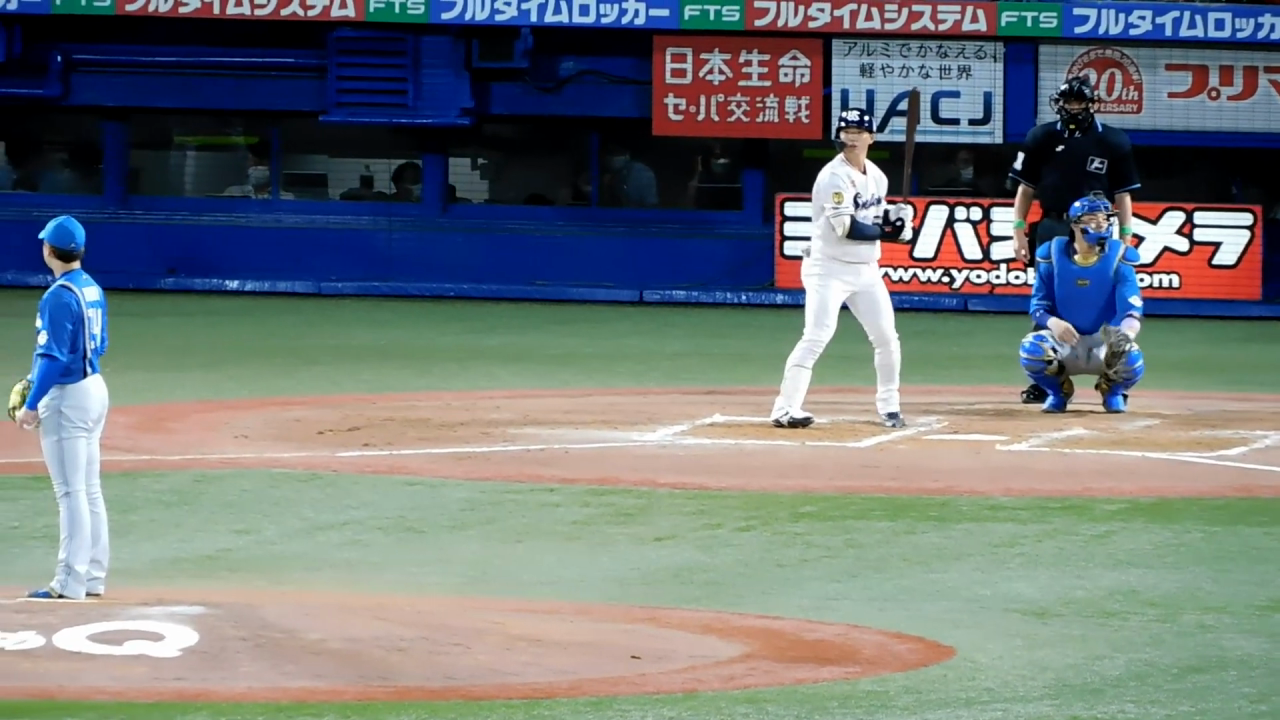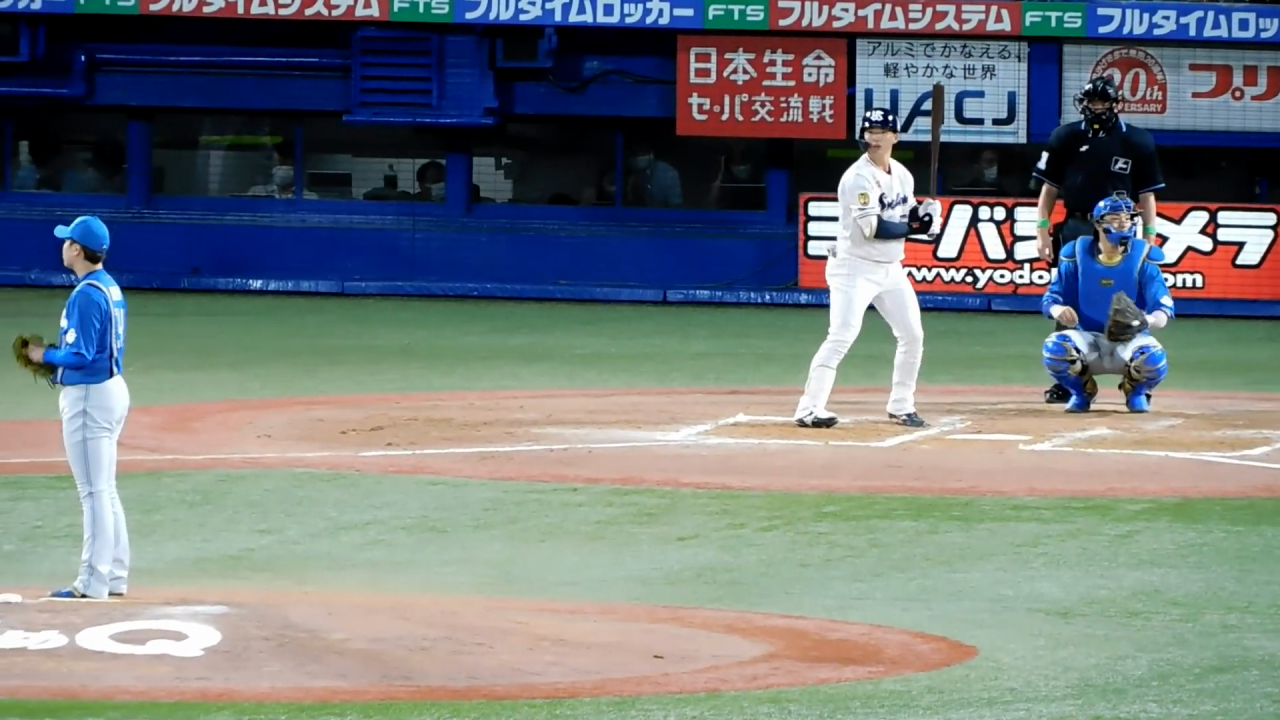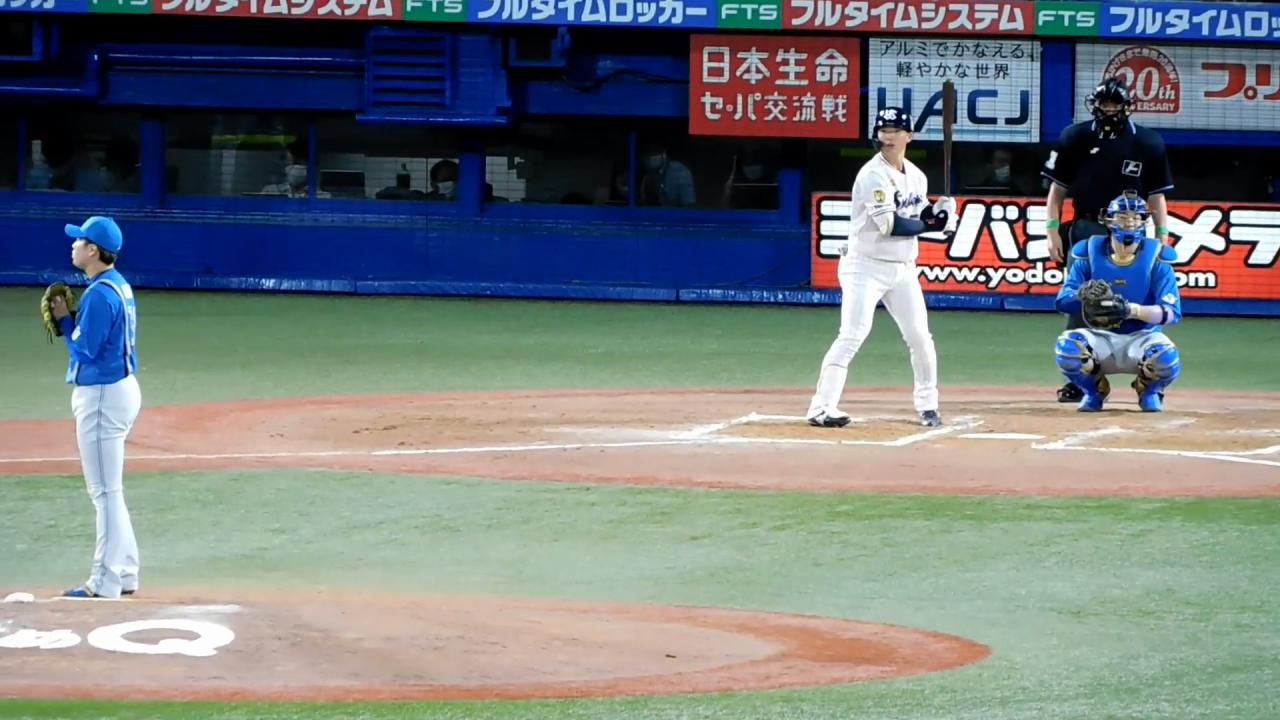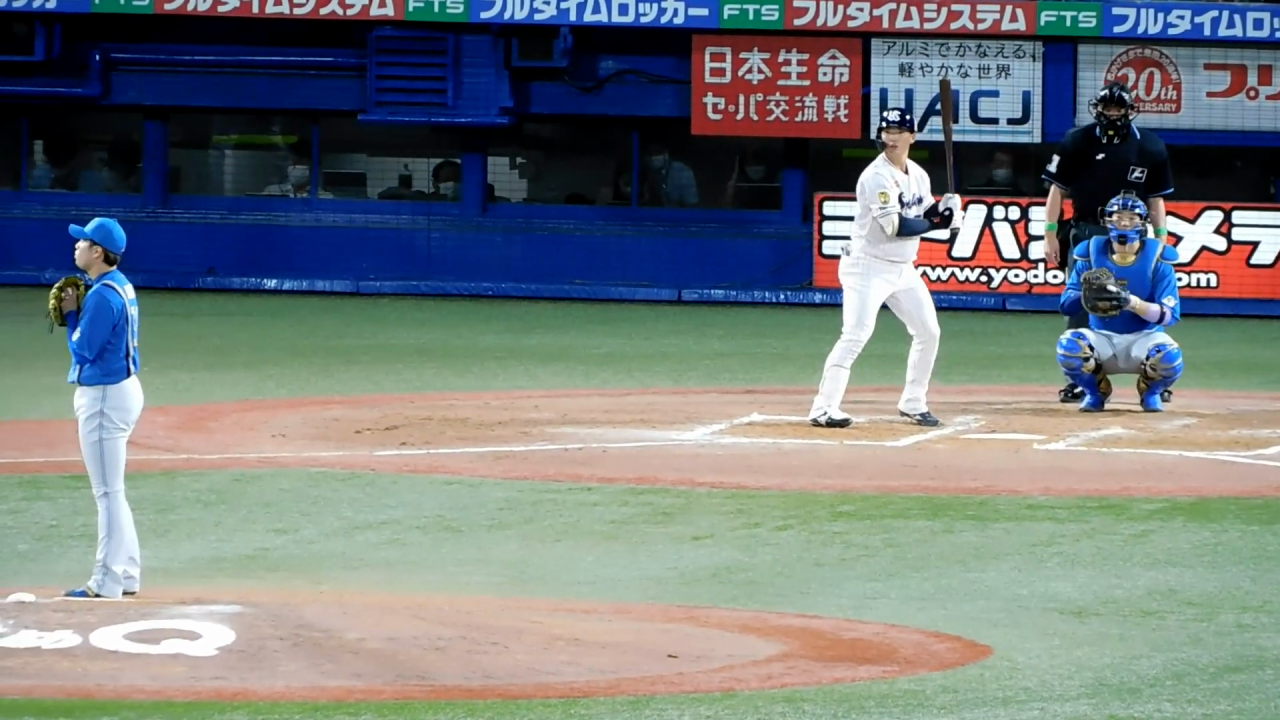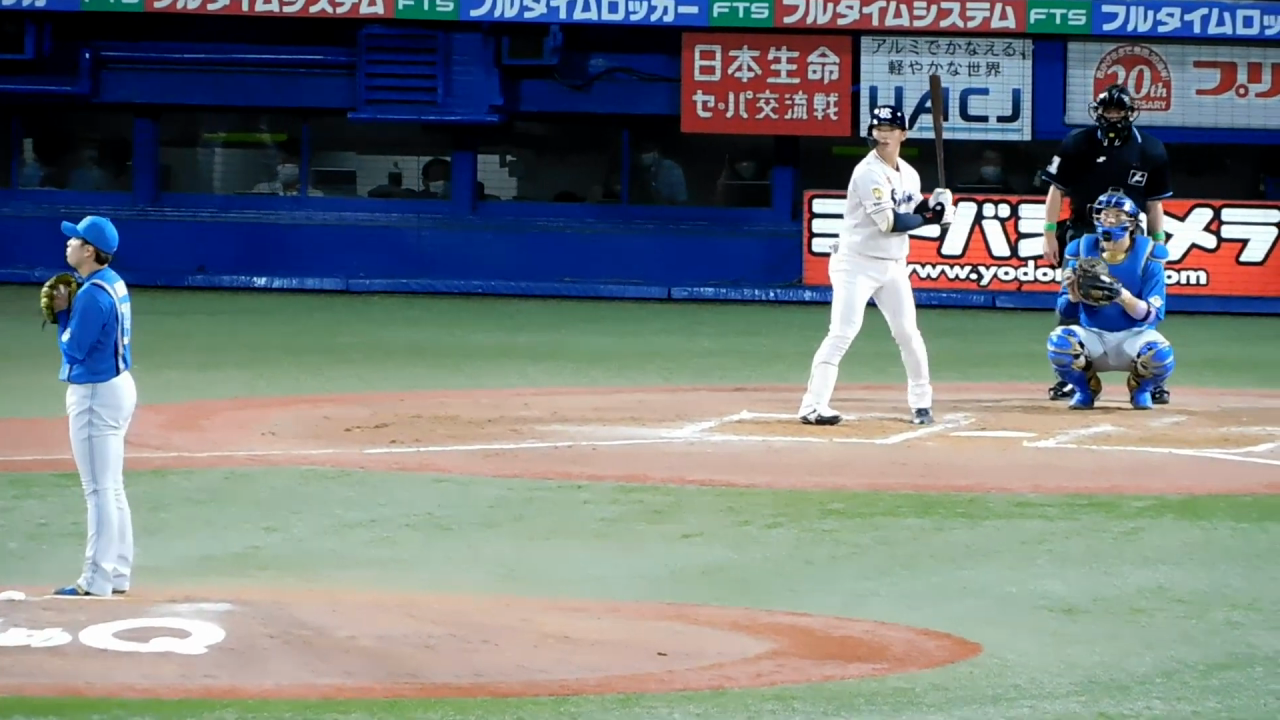
dt=0.2s
person 1, frame 1
left shoulder: (58, 296)
right shoulder: (93, 289)
left elbow: (53, 358)
left wrist: (31, 405)
left hip: (67, 397)
right hip: (94, 388)
left knee: (71, 492)
right knee: (90, 490)
left ankle: (71, 583)
right ankle: (92, 576)
person 1, frame 2
left shoulder: (85, 295)
right shoulder: (110, 288)
left elbow: (78, 356)
left wrist: (43, 355)
right wrist: (55, 352)
left hip: (89, 397)
right hip: (112, 390)
left knee: (93, 492)
right knee: (106, 491)
left ankle: (93, 583)
right ankle: (114, 576)
person 1, frame 3
left shoulder: (99, 293)
right shoulder: (116, 285)
left elbow: (83, 351)
left wrist: (63, 319)
right wrist: (68, 318)
left hip: (102, 395)
right hip: (120, 389)
left knee: (106, 491)
right knee: (108, 489)
left ankle: (105, 583)
right ankle: (124, 572)
person 1, frame 4
left shoulder: (102, 294)
right shoulder: (118, 285)
left elbow: (82, 351)
left wrist: (71, 313)
right wrist: (74, 312)
left hip: (104, 396)
right hip: (120, 390)
left knee: (108, 492)
right knee: (112, 490)
left ankle: (108, 583)
right ankle: (127, 573)
person 1, frame 5
left shoulder: (92, 294)
right shoulder: (112, 282)
left elbow: (73, 351)
left wrist: (63, 312)
right wrist: (67, 310)
left hip: (96, 394)
right hip: (116, 387)
left knee: (98, 489)
right knee: (111, 488)
left ankle: (97, 581)
right ankle: (117, 572)
person 2, frame 1
left shoulder: (1114, 141)
right shoulder: (1041, 137)
left elbow: (1123, 195)
right elbow: (1026, 188)
left wrist: (1126, 239)
right wrist: (1019, 230)
right hip: (1052, 229)
person 2, frame 2
left shoulder: (1138, 141)
right shoulder: (1065, 137)
left elbow: (1147, 195)
right elbow: (1050, 187)
left wrist: (1149, 238)
right wrist: (1043, 229)
right hip: (1076, 229)
person 2, frame 3
left shoulder: (1148, 142)
right shoulder: (1074, 137)
left elbow: (1156, 196)
right elbow: (1058, 187)
left wrist: (1162, 238)
right wrist: (1053, 230)
right hip: (1085, 229)
person 2, frame 4
left shoulder: (1150, 146)
right shoulder: (1077, 141)
left elbow: (1156, 199)
right elbow: (1058, 190)
left wrist: (1160, 239)
right wrist: (1051, 234)
right hip: (1086, 232)
person 2, frame 5
left shoulder: (1151, 150)
right shoulder: (1077, 142)
left elbow: (1154, 202)
right elbow: (1057, 190)
left wrist: (1158, 243)
right wrist: (1050, 234)
right hip: (1084, 234)
person 3, frame 1
left shoulder: (876, 175)
right shoulder: (833, 176)
right elbow: (846, 228)
left wrist: (896, 216)
right wrist: (889, 232)
left hip: (866, 269)
right hip: (829, 267)
left knee: (886, 337)
right knee: (816, 337)
left ankle: (889, 405)
right ankle: (785, 409)
person 3, frame 2
left shoulder: (902, 174)
right shoulder: (858, 177)
left elbow: (905, 214)
right elbow: (873, 228)
left wrist: (923, 214)
right wrist: (916, 228)
left hip: (890, 268)
right hip: (854, 267)
left knee: (912, 334)
right knee: (841, 337)
left ankle: (901, 405)
right ankle: (808, 409)
person 3, frame 3
left shoulder: (915, 175)
right shoulder: (872, 175)
left elbow: (920, 215)
right elbow: (890, 225)
left wrist: (938, 212)
right wrist: (933, 224)
left hip: (902, 268)
right hip: (866, 266)
left knee: (919, 335)
right knee: (852, 336)
left ankle: (927, 403)
right ankle: (821, 408)
person 3, frame 4
left shoulder: (918, 175)
right shoulder: (876, 176)
left elbow: (924, 214)
right elbow: (895, 226)
left wrist: (942, 211)
right wrist: (938, 222)
left hip: (904, 268)
right hip: (868, 266)
left knee: (928, 332)
right knee: (855, 336)
left ankle: (914, 403)
right ankle: (823, 409)
person 3, frame 5
left shoulder: (908, 173)
right shoulder: (868, 172)
left elbow: (914, 211)
right elbow: (889, 222)
left wrist: (933, 205)
right wrist: (930, 216)
left hip: (893, 265)
right hip: (857, 263)
left knee: (907, 333)
right knee: (842, 333)
left ankle: (920, 400)
right ankle: (812, 406)
person 4, frame 1
left shoulder: (1119, 258)
right shoulder: (1053, 256)
left elbow: (1132, 309)
right elbow: (1038, 306)
left wrist: (1126, 336)
right wrist: (1053, 322)
left hip: (1106, 340)
right hip: (1065, 341)
left knee: (1132, 361)
right knee: (1031, 349)
left ankle: (1113, 391)
right ankle: (1058, 391)
person 4, frame 2
left shoulder: (1143, 259)
right shoulder: (1077, 255)
left elbow: (1164, 308)
right elbow: (1050, 298)
left wrist: (1148, 321)
right wrist: (1057, 309)
left hip: (1130, 340)
right hip: (1087, 339)
left knee: (1154, 359)
right knee: (1054, 348)
left ankle: (1136, 391)
right ankle: (1081, 391)
person 4, frame 3
left shoulder: (1156, 258)
right shoulder: (1089, 253)
left elbow: (1171, 311)
right elbow: (1062, 300)
left wrist: (1132, 310)
right wrist: (1088, 298)
left hip: (1142, 338)
right hip: (1100, 338)
left knee: (1167, 358)
right knee: (1066, 346)
left ankle: (1149, 390)
right ankle: (1094, 390)
person 4, frame 4
left shoulder: (1158, 258)
right shoulder: (1091, 254)
left elbow: (1170, 314)
right elbow: (1066, 304)
left wrist: (1132, 302)
right wrist: (1089, 293)
left hip: (1144, 338)
right hip: (1102, 337)
left knee: (1170, 357)
right knee: (1068, 346)
left ankle: (1150, 391)
right ankle: (1096, 391)
person 4, frame 5
left shoulder: (1147, 257)
right shoulder: (1082, 252)
left elbow: (1154, 314)
right elbow: (1064, 311)
left wrist: (1122, 295)
right wrist: (1073, 295)
left hip: (1134, 336)
right hip: (1093, 336)
left knee: (1161, 356)
right knee: (1058, 341)
left ankle: (1140, 389)
right ankle: (1086, 389)
